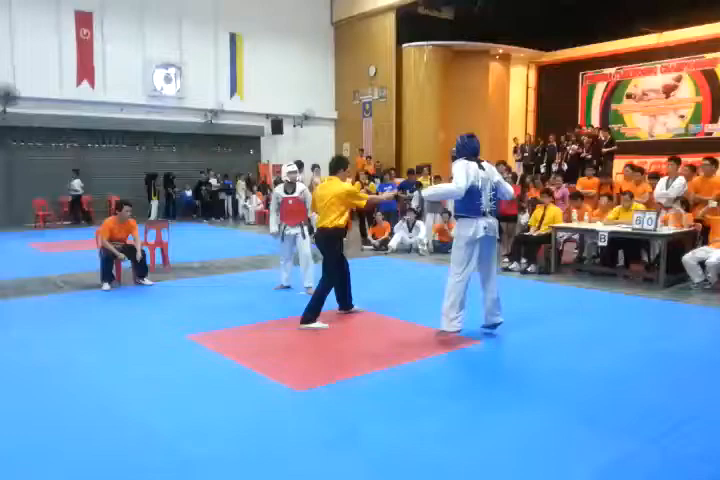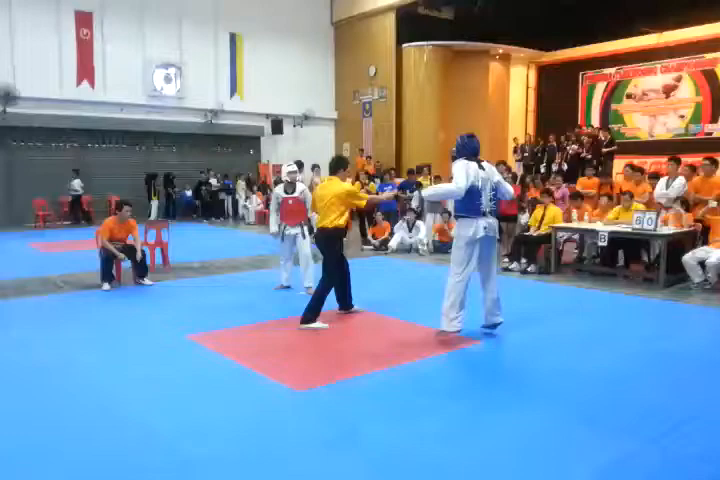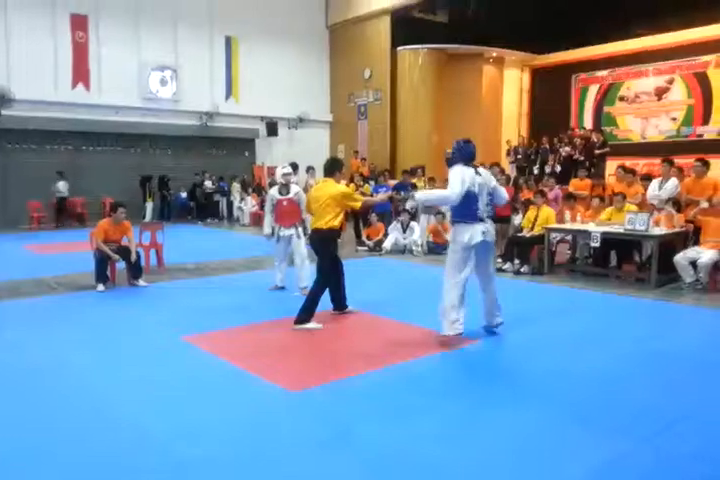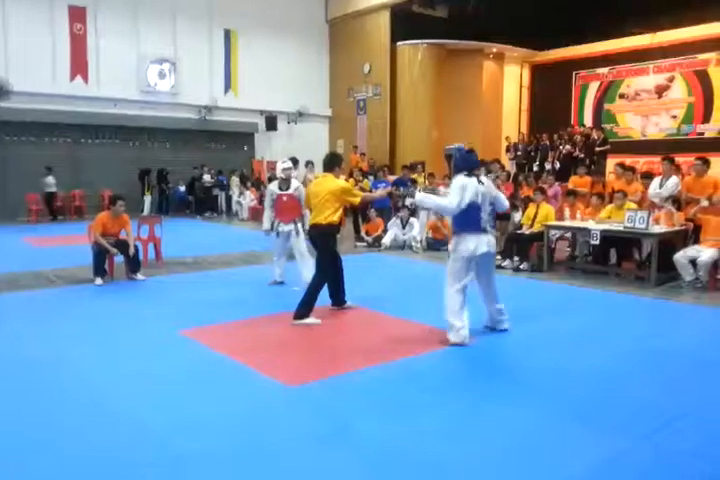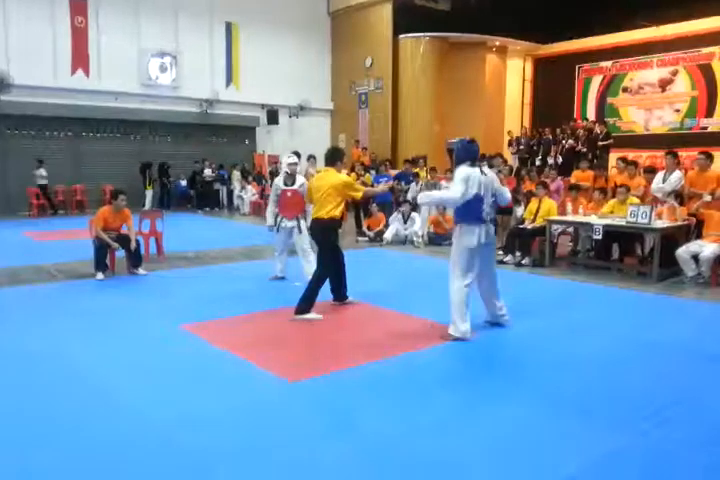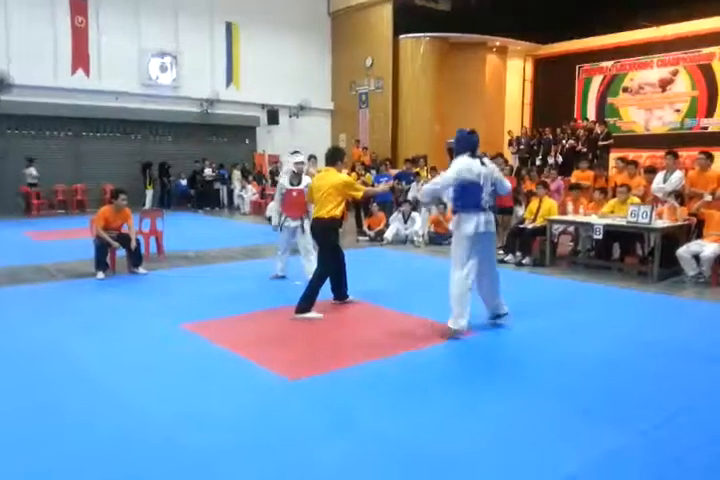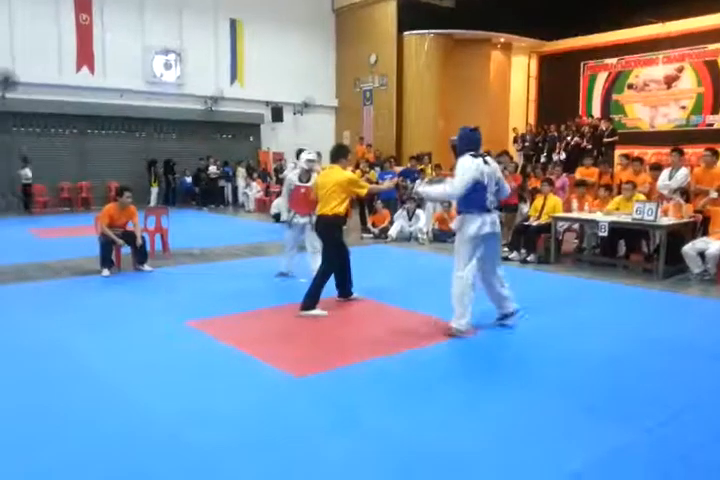
dt=0.1s
person 1, frame 1
left shoulder: (462, 165)
right shoulder: (489, 168)
left elbow: (458, 189)
right elbow: (508, 193)
left wrist: (428, 192)
left hip: (469, 226)
right hip: (489, 226)
left knee: (458, 275)
right knee: (489, 274)
left ankle: (451, 324)
right ankle: (493, 317)
person 1, frame 2
left shoulder: (462, 165)
right shoulder: (489, 168)
left elbow: (458, 189)
right elbow: (508, 193)
left wrist: (428, 192)
left hip: (469, 226)
right hip: (489, 226)
left knee: (458, 275)
right knee: (489, 274)
left ankle: (451, 324)
right ankle: (493, 317)
person 1, frame 3
left shoulder: (458, 171)
right shoulder: (485, 174)
left elbow: (453, 196)
right elbow: (502, 198)
left wrist: (421, 196)
left hip: (464, 232)
right hip: (486, 231)
left knee: (454, 280)
right knee: (486, 279)
left ankle: (453, 327)
right ankle: (493, 320)
person 1, frame 4
left shoulder: (461, 182)
right shoulder: (486, 183)
left elbow: (451, 206)
right elbow: (503, 206)
left wrist: (421, 198)
left hip: (467, 242)
right hip: (487, 241)
left knee: (454, 288)
right knee: (487, 285)
left ankle: (458, 334)
right ankle: (499, 321)
person 1, frame 5
left shoulder: (464, 173)
right shoulder: (488, 173)
left elbow: (453, 196)
right elbow: (505, 198)
left wrist: (424, 197)
left hip: (468, 232)
right hip: (486, 231)
left knee: (460, 280)
right knee: (486, 276)
left ankle: (460, 329)
right ankle: (497, 315)
person 1, frame 6
left shoulder: (462, 163)
right shoulder: (488, 165)
left elbow: (444, 181)
right elbow: (505, 189)
left wrist: (424, 194)
left hip: (468, 222)
right hip: (487, 222)
left knee: (461, 271)
right knee: (487, 269)
left ankle: (458, 324)
right ankle: (497, 309)
person 1, frame 7
left shoulder: (466, 163)
right shoulder: (491, 164)
left elbow: (454, 191)
right elbow: (505, 192)
left wrist: (424, 189)
left hip: (472, 223)
right hip: (491, 223)
left knee: (463, 272)
right knee: (491, 270)
left ankle: (461, 323)
right ankle: (507, 309)
person 2, frame 1
left shoulder: (320, 188)
right shoulder: (345, 188)
right elbow: (368, 199)
right wrist: (384, 197)
left hip: (322, 233)
right hip: (332, 235)
left knee: (342, 268)
right knee: (329, 277)
left ankle: (346, 305)
right ankle: (308, 319)
person 2, frame 2
left shoulder: (319, 188)
right shoulder: (345, 188)
right elbow: (368, 199)
right wrist: (384, 197)
left hip: (322, 233)
right hip: (332, 235)
left knee: (342, 268)
right knee: (329, 277)
left ankle: (346, 305)
right ankle: (308, 319)
person 2, frame 3
left shoulder: (314, 189)
right shoulder: (340, 190)
left elbow: (310, 210)
right elbow: (362, 201)
right wrist: (379, 199)
left hip: (316, 234)
right hip: (327, 236)
left knee: (336, 269)
right knee: (323, 278)
left ankle: (340, 305)
right ankle: (302, 319)
person 2, frame 4
left shoulder: (313, 184)
right shoulder: (340, 185)
left elbow: (309, 205)
right elbow: (362, 197)
right wrist: (378, 195)
left hip: (315, 229)
right hip: (326, 231)
left knee: (335, 264)
right knee: (322, 273)
left ankle: (338, 301)
right ankle: (301, 314)
person 2, frame 5
left shoulder: (316, 179)
right shoulder: (342, 180)
left elbow: (311, 200)
right elbow: (364, 192)
right wrist: (379, 190)
left hip: (316, 224)
right hip: (328, 226)
left knee: (336, 259)
right knee: (324, 268)
left ankle: (340, 296)
right ankle: (302, 310)
person 2, frame 6
left shoulder: (316, 178)
right shoulder: (342, 179)
left elbow: (311, 199)
right elbow: (364, 191)
right wrist: (380, 189)
left hip: (317, 223)
right hip: (328, 226)
left knee: (337, 259)
right knee: (324, 267)
left ankle: (340, 295)
right ankle: (303, 309)
person 2, frame 7
left shoulder: (321, 175)
right shoulder: (346, 176)
right elbow: (368, 189)
right wrist: (385, 187)
left hip: (322, 221)
right hip: (332, 223)
left knee: (342, 255)
right knee: (328, 264)
left ankle: (345, 292)
right ankle: (308, 306)
person 3, frame 1
left shoulder: (302, 189)
right shoulder: (278, 191)
left elbow: (311, 208)
right elbow: (273, 211)
right wrist: (273, 228)
left hip: (301, 228)
right hip: (286, 228)
left knee: (306, 256)
right knee: (285, 257)
left ankle: (309, 285)
right ankle: (285, 282)
person 3, frame 2
left shoulder: (302, 189)
right shoulder: (278, 191)
left elbow: (311, 208)
right elbow: (274, 211)
right wrist: (273, 228)
left hip: (301, 228)
right hip: (286, 228)
left knee: (306, 256)
right knee: (285, 256)
left ankle: (309, 285)
right ankle: (285, 282)
person 3, frame 3
left shoulder: (297, 191)
right shoulder: (272, 193)
left elbow: (305, 210)
right elbow: (268, 212)
right wrist: (267, 230)
left hip: (295, 229)
right hip: (280, 230)
left knee: (301, 256)
right knee: (280, 258)
left ankle: (304, 286)
right ankle: (279, 283)
person 3, frame 4
left shoulder: (297, 186)
right shoulder: (272, 188)
left elbow: (305, 205)
right elbow: (268, 207)
left wrist: (308, 224)
right wrist: (267, 225)
left hip: (295, 224)
right hip: (280, 225)
left knee: (302, 252)
right knee: (278, 253)
left ankle: (309, 280)
right ankle: (278, 278)
person 3, frame 5
left shoulder: (302, 182)
right shoulder: (277, 182)
left elbow: (309, 202)
right elbow: (272, 202)
right wrist: (270, 220)
left hip: (298, 221)
right hip: (283, 221)
left knee: (305, 249)
right knee: (280, 249)
right ankle: (279, 273)
person 3, frame 6
left shoulder: (308, 182)
right shoulder: (283, 181)
right elbow: (277, 201)
right wrist: (275, 220)
left hip: (302, 221)
right hip: (286, 220)
left knee: (307, 249)
right knee: (283, 248)
left ankle: (313, 276)
right ankle: (280, 272)
person 3, frame 7
left shoulder: (317, 179)
right shoulder: (291, 177)
right elbow: (285, 197)
right wrist: (285, 215)
left hip: (310, 218)
right hip: (295, 217)
left knee: (314, 247)
right knee: (290, 245)
right ankle: (286, 270)
